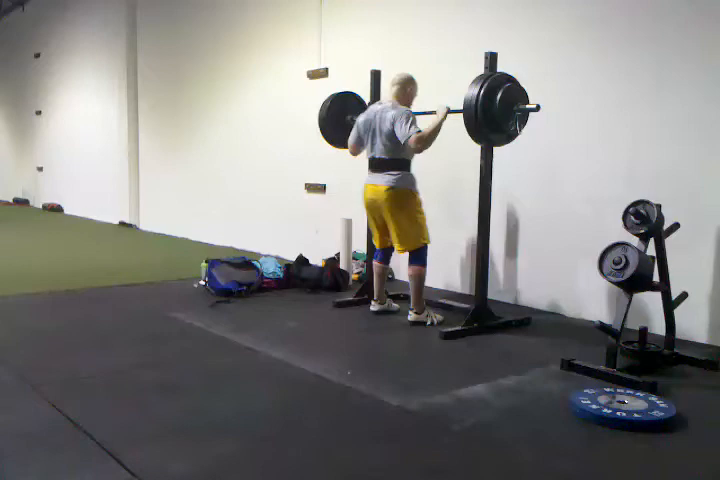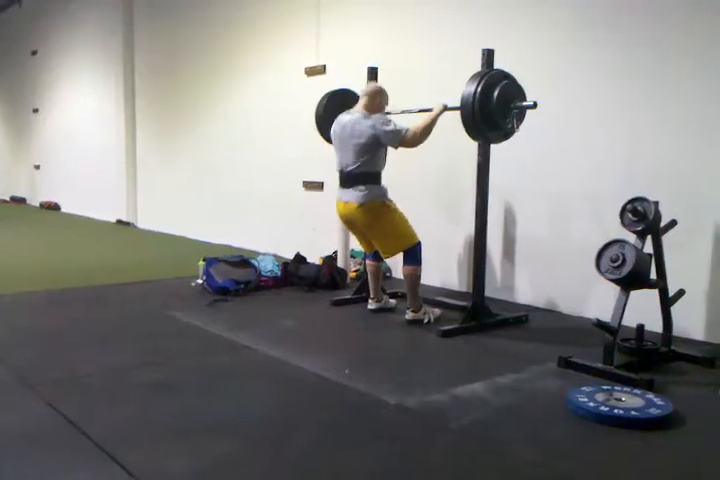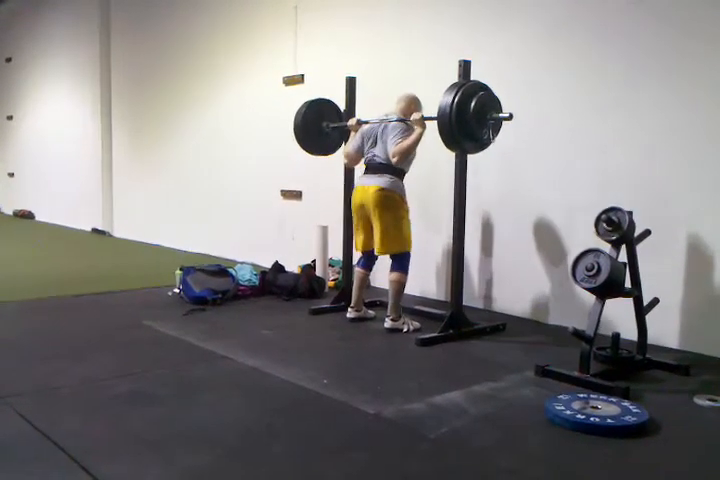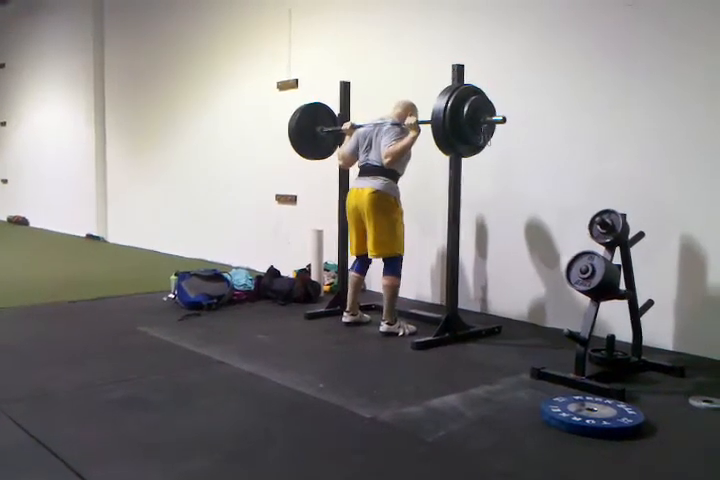
dt=0.7s
person 1, frame 1
left shoulder: (367, 114)
right shoulder: (400, 114)
left elbow: (353, 149)
right elbow: (417, 144)
right wrist: (440, 118)
left hip: (372, 187)
right hip: (396, 189)
left knee: (383, 246)
right knee: (417, 248)
left ankle: (379, 300)
right ankle: (418, 311)
person 1, frame 2
left shoulder: (339, 122)
right shoulder: (375, 123)
right elbow: (414, 138)
right wrist: (436, 113)
left hip: (343, 204)
right hip: (368, 203)
left knee: (374, 247)
right knee: (412, 247)
left ankle: (376, 299)
right ankle: (415, 309)
person 1, frame 3
left shoulder: (370, 127)
right shoulder: (401, 126)
left elbow: (349, 160)
right elbow: (397, 157)
left wrist: (354, 132)
right wrist: (419, 130)
left hip: (360, 191)
right hip: (385, 192)
left knee: (368, 253)
right knee: (400, 256)
left ankle: (355, 308)
right ankle: (394, 318)
person 1, frame 4
left shoulder: (365, 130)
right shoulder: (395, 129)
left elbow: (344, 161)
right elbow: (389, 158)
left wrist: (348, 135)
right wrist: (413, 134)
left hip: (355, 193)
right hip: (379, 194)
left knee: (362, 256)
right knee: (392, 258)
left ankle: (351, 311)
right ankle: (390, 321)
